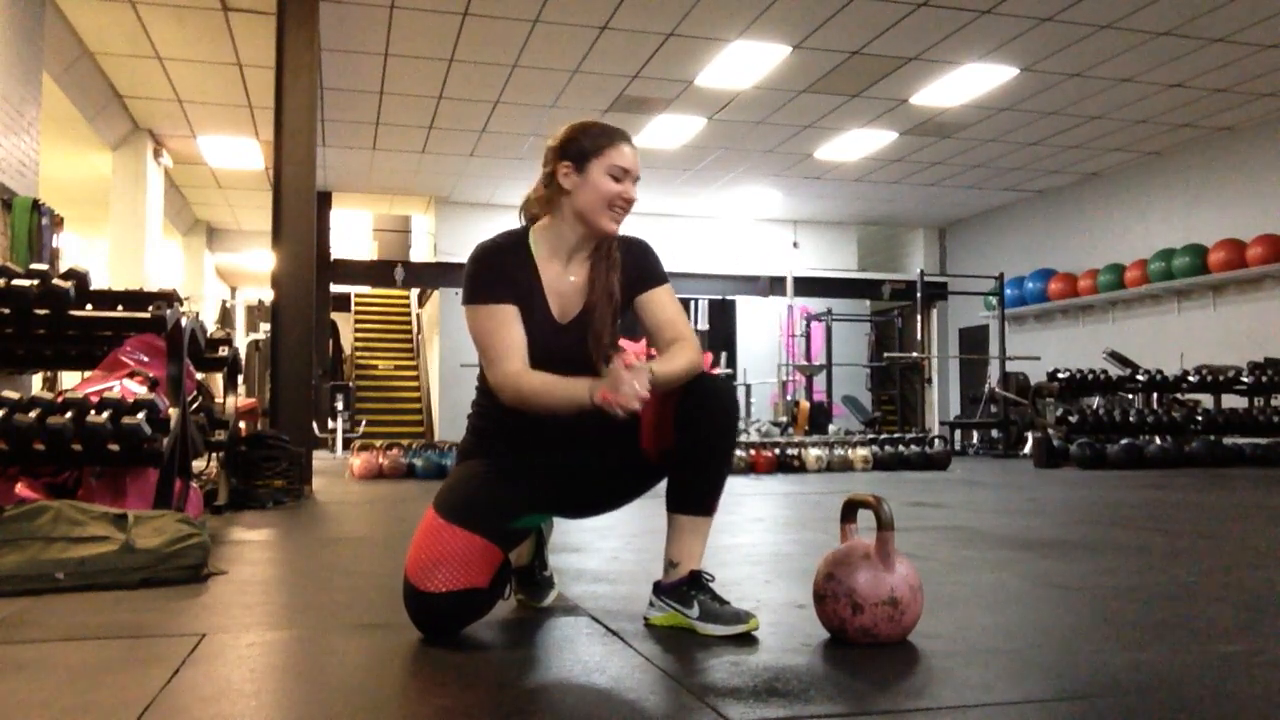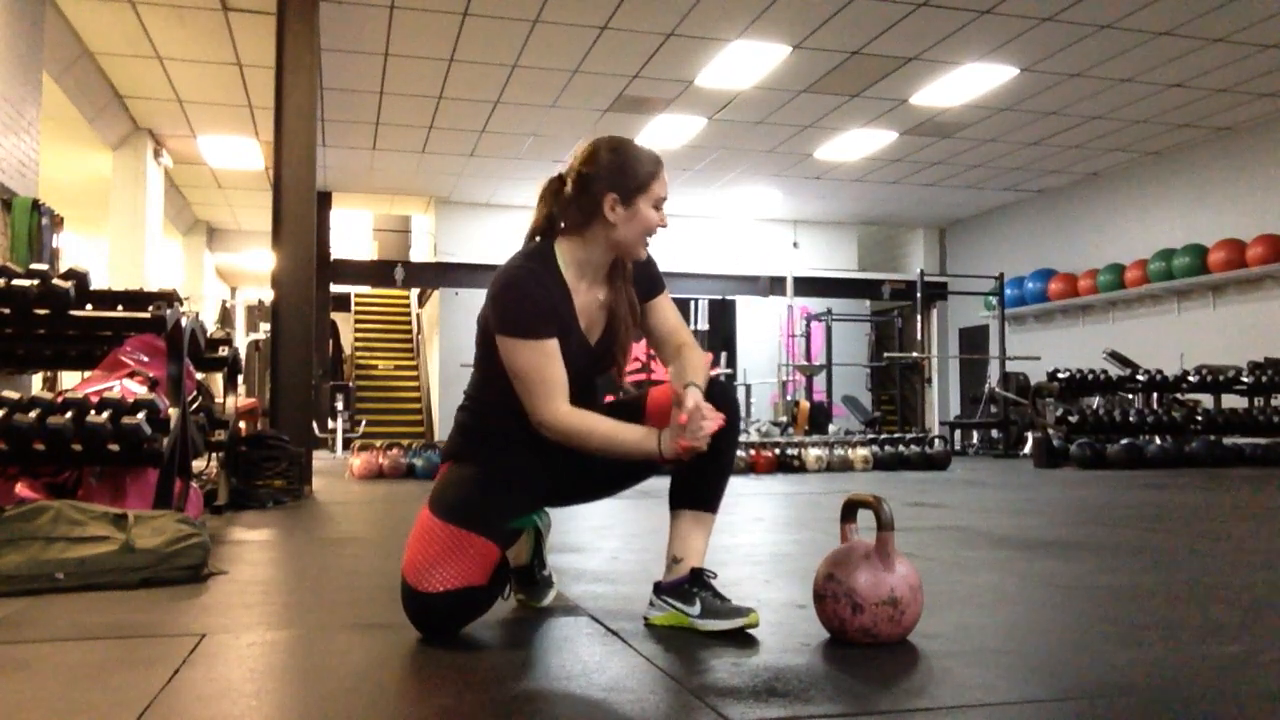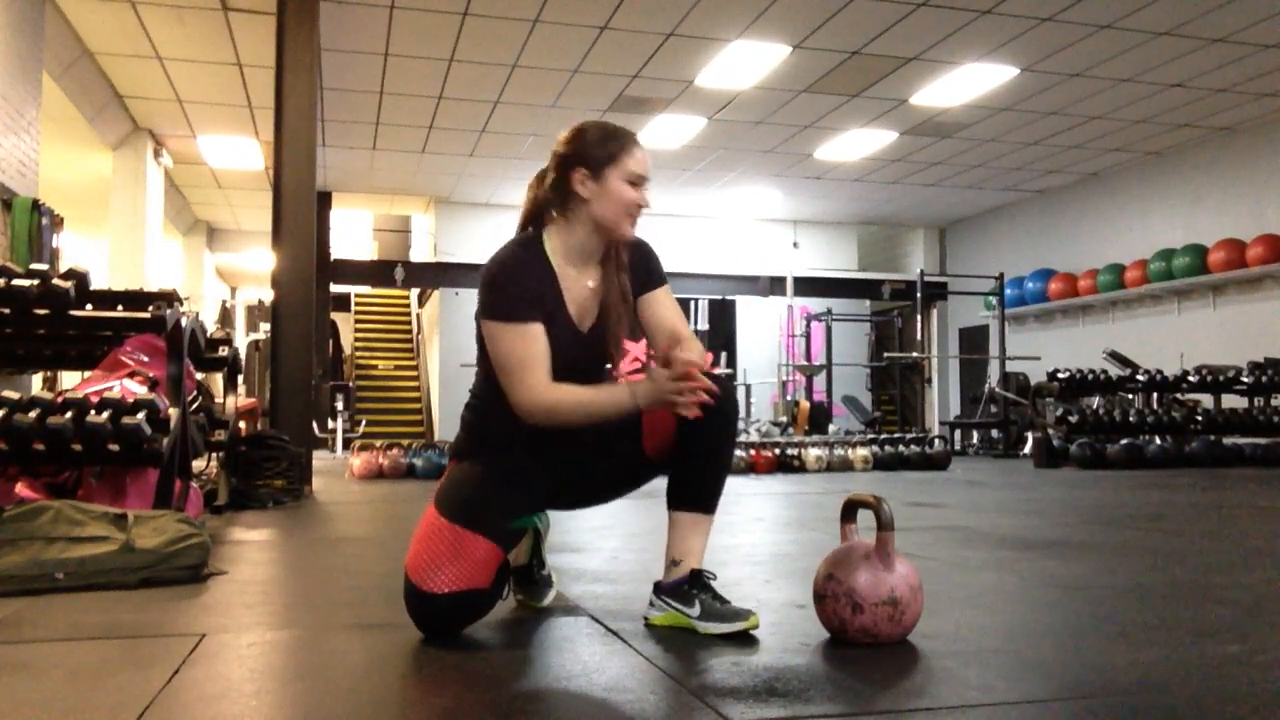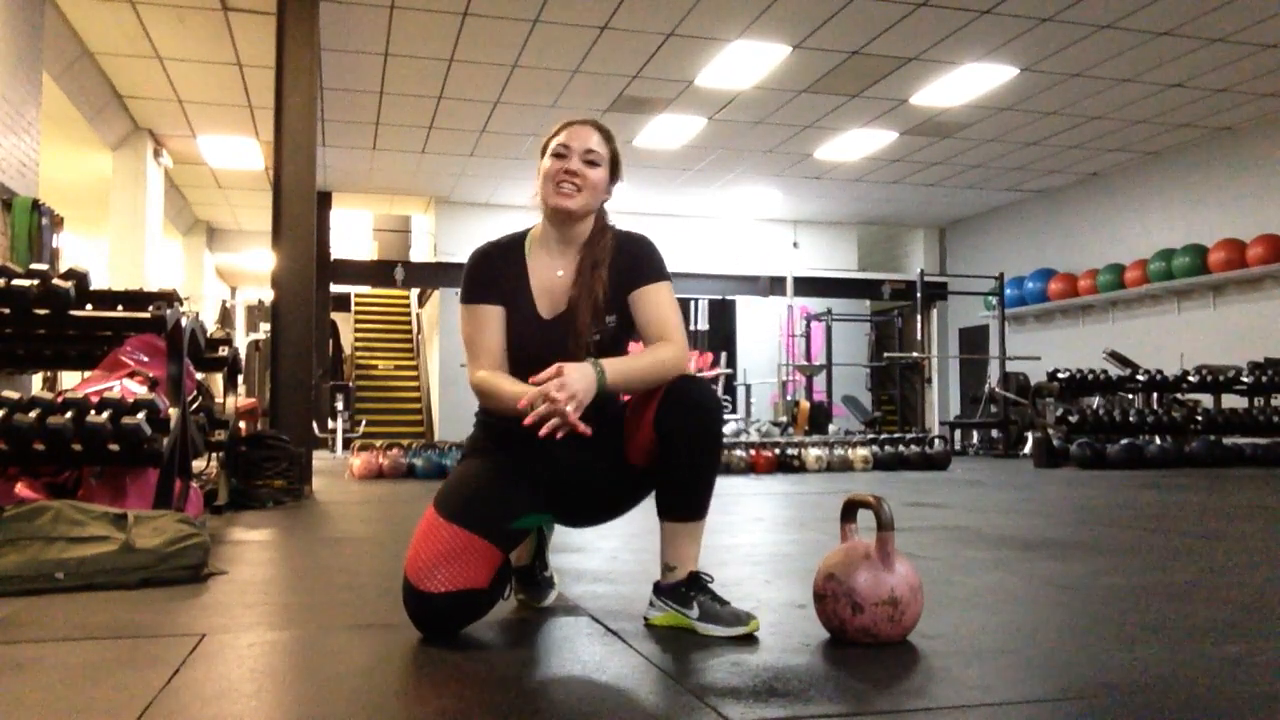
dt=0.5s
person 1, frame 1
left shoulder: (632, 258)
right shoulder: (497, 261)
left elbow: (685, 349)
right elbow: (510, 381)
left wrist: (643, 376)
right wrist: (601, 390)
left hip: (595, 449)
right hip: (508, 455)
left knee: (711, 397)
right knee: (436, 607)
left ankle: (679, 590)
right ankle: (523, 541)
person 1, frame 2
left shoulder: (634, 269)
right shoulder: (524, 284)
left elbow: (683, 349)
right elbow: (551, 415)
left wrist: (691, 394)
right wrist: (664, 443)
left hip: (579, 446)
right hip: (498, 455)
left knee: (715, 401)
right knee: (434, 609)
left ankle: (680, 588)
right ankle: (521, 542)
person 1, frame 3
left shoulder: (635, 260)
right shoulder: (513, 271)
left elbow: (685, 344)
right elbow: (534, 400)
left wrist: (676, 365)
right wrist: (645, 391)
left hip: (586, 444)
right hip: (504, 455)
left knee: (710, 400)
right knee: (438, 608)
left ankle: (679, 588)
right ankle: (521, 541)
person 1, frame 4
left shoulder: (632, 255)
right shoulder: (492, 264)
left elbow: (673, 352)
right elbow: (485, 376)
left wrist: (593, 376)
right wrist: (538, 400)
left hip: (600, 451)
right hip: (512, 454)
left knee: (694, 400)
right knee: (434, 606)
left ankle: (678, 591)
right ankle: (525, 542)
